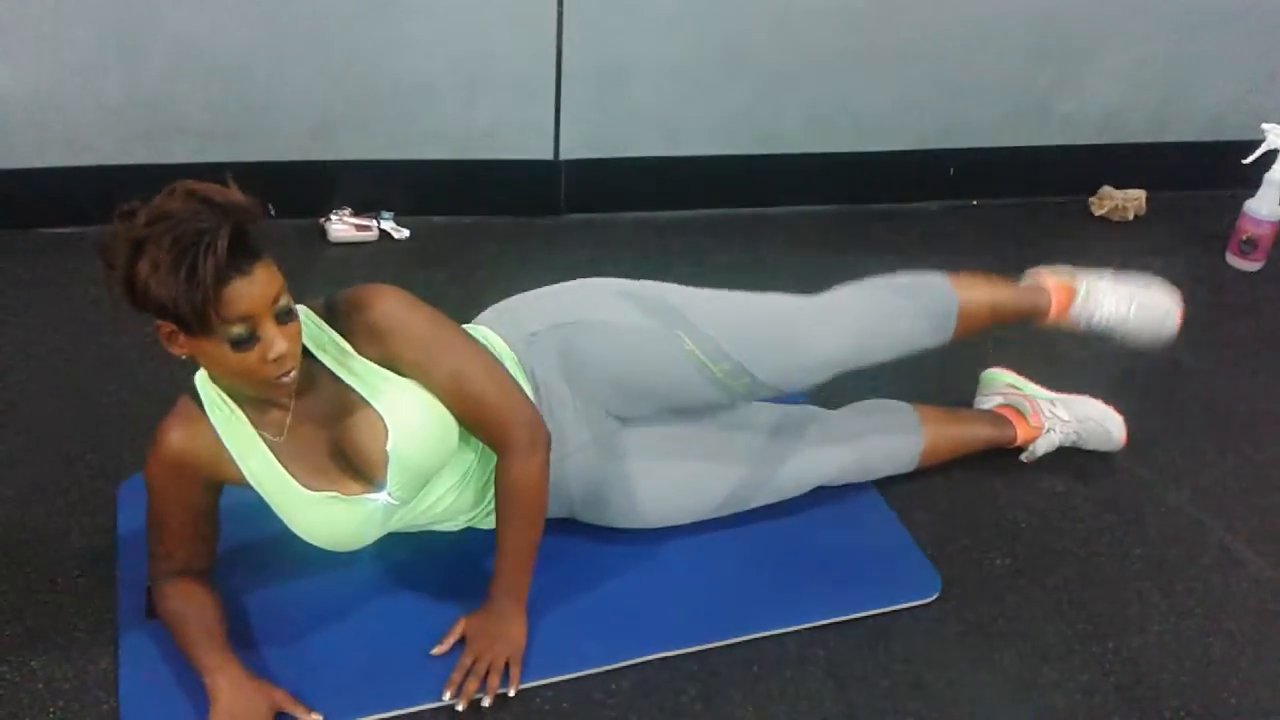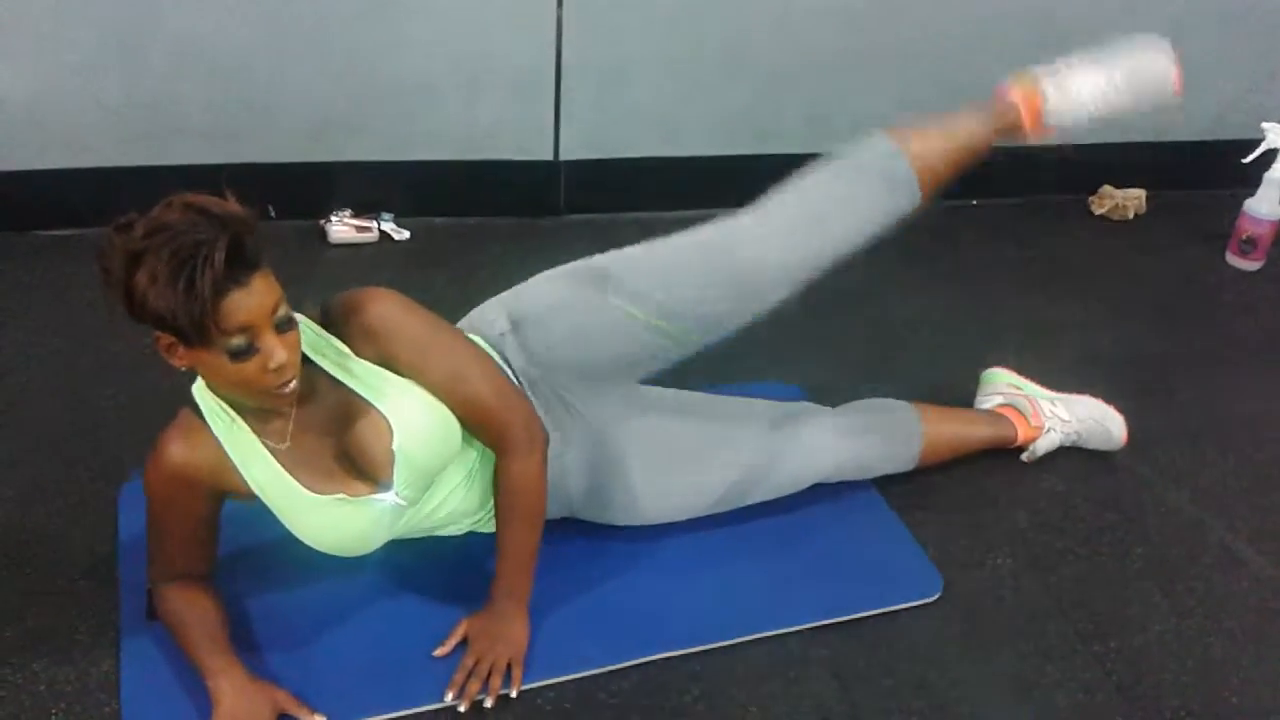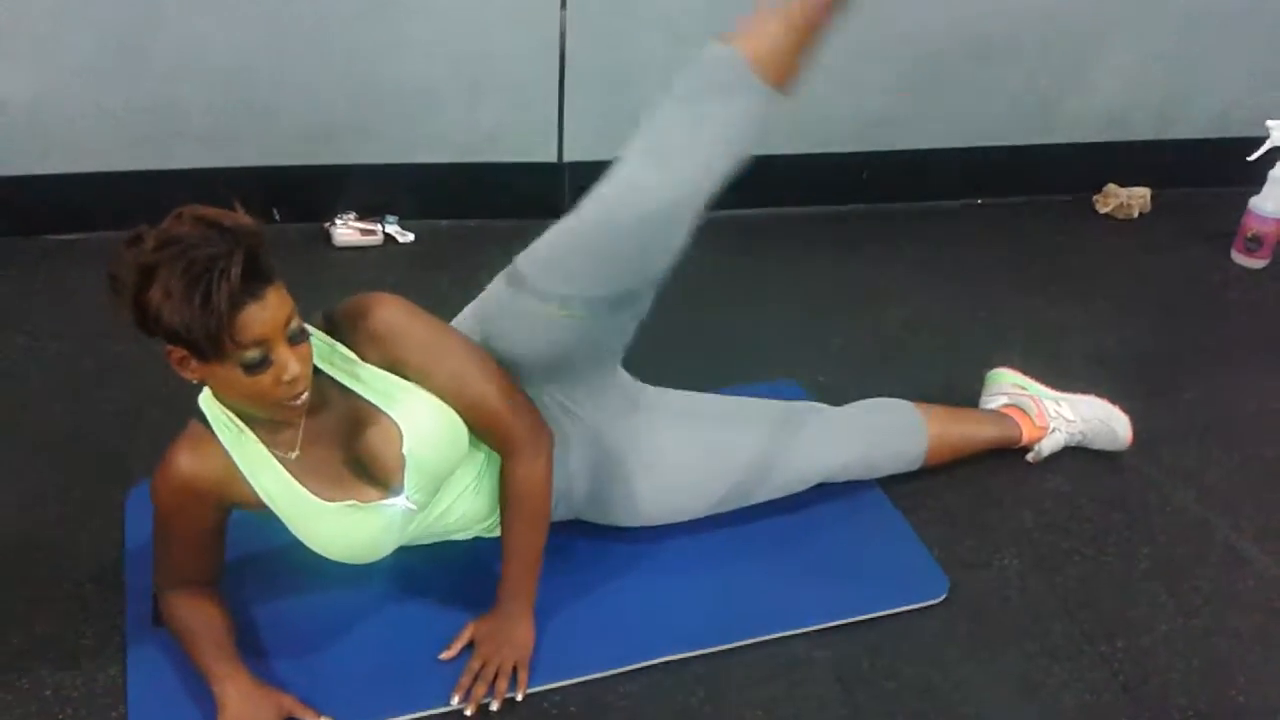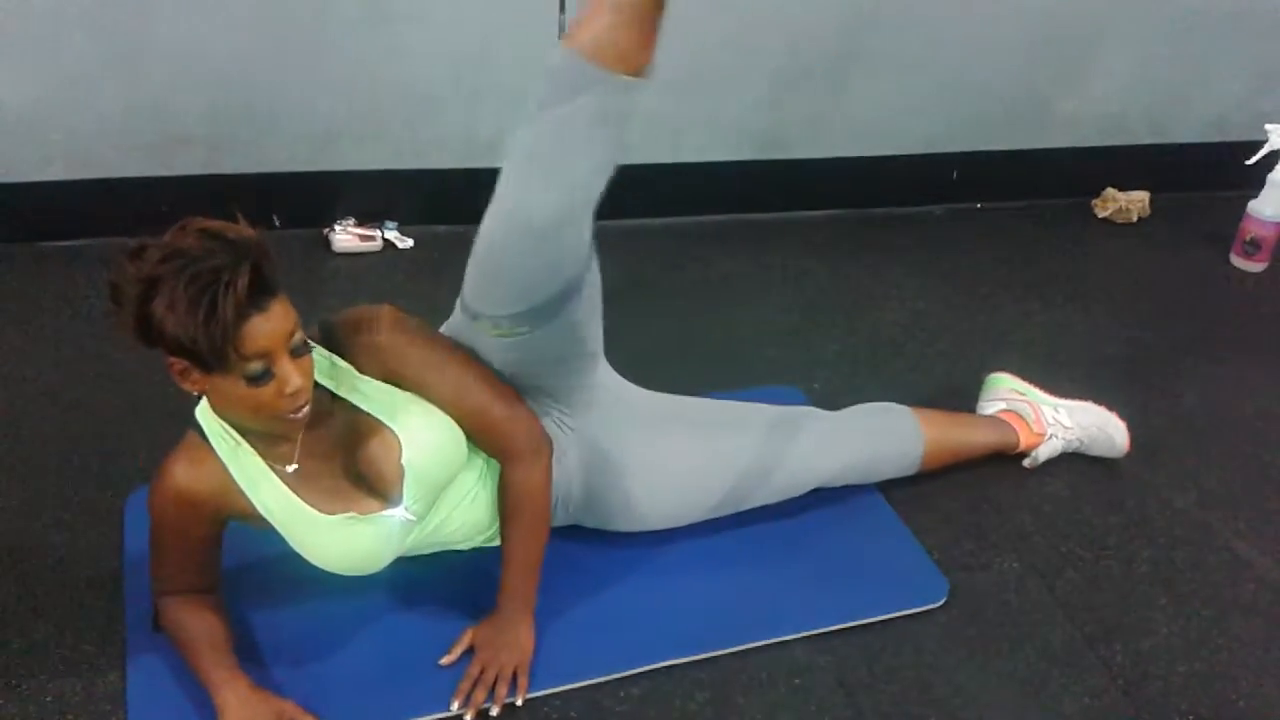
dt=0.2s
person 1, frame 1
left shoulder: (368, 319)
right shoulder: (190, 448)
left elbow: (521, 434)
right elbow: (178, 575)
left wrist: (508, 602)
left hip: (562, 366)
right hip: (568, 488)
left knee: (821, 341)
right knee: (815, 447)
left ankle: (1048, 296)
right ankle: (1007, 420)
person 1, frame 2
left shoulder: (367, 325)
right shoulder: (189, 461)
left elbow: (518, 435)
right elbow: (179, 581)
left wrist: (511, 607)
left hip: (544, 366)
right hip: (561, 490)
left knee: (763, 258)
right knee: (806, 449)
left ankle: (1018, 108)
right ankle: (1012, 418)
person 1, frame 3
left shoulder: (375, 328)
right shoulder: (199, 472)
left elbow: (526, 443)
right elbow: (184, 587)
left wrist: (516, 607)
left hip: (545, 396)
right hip: (563, 488)
right knee: (811, 446)
right ankle: (1015, 417)
person 1, frame 4
left shoulder: (371, 347)
right shoulder: (195, 483)
left elbow: (524, 448)
right elbow: (182, 595)
left wrist: (515, 614)
left hip: (546, 408)
right hip: (560, 495)
right ankle: (1012, 425)
